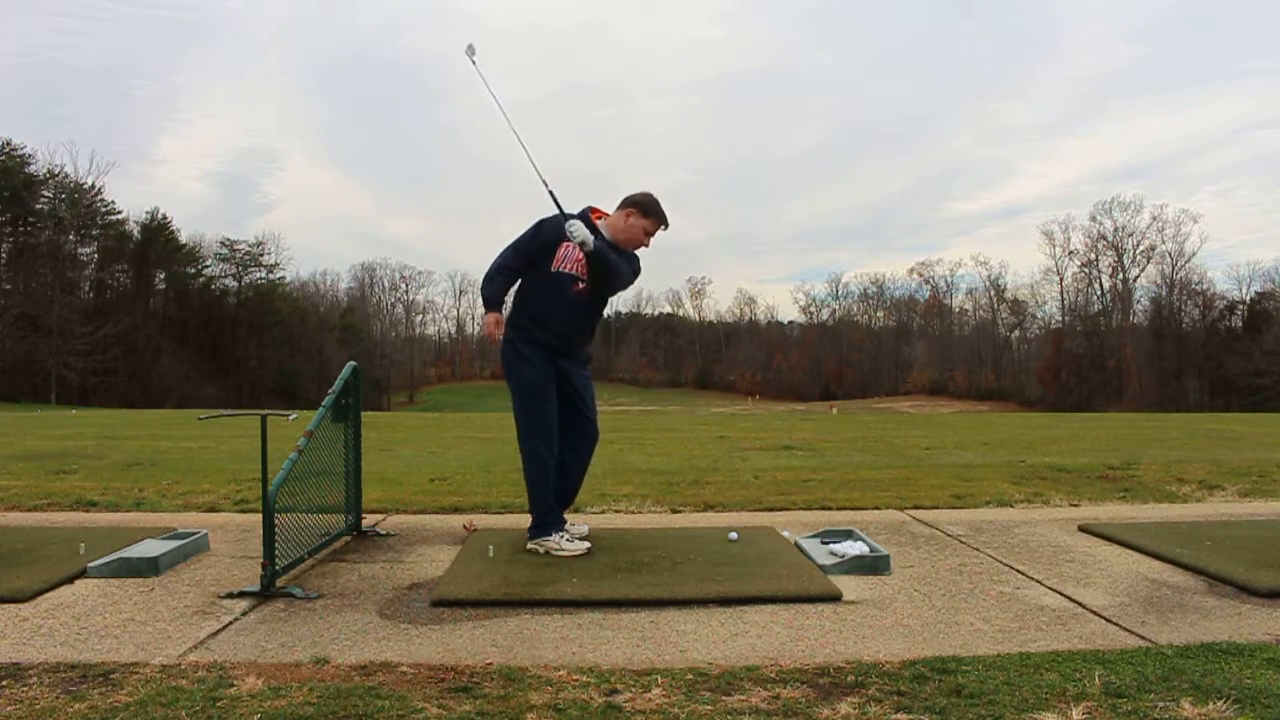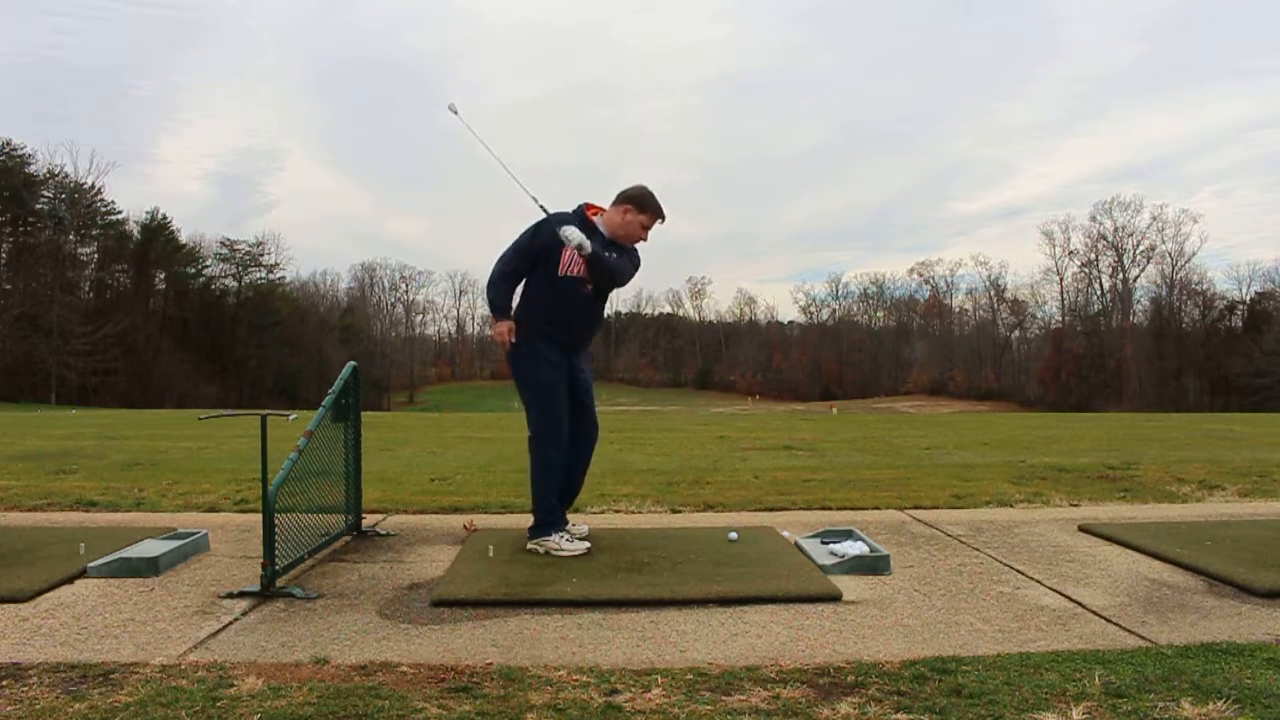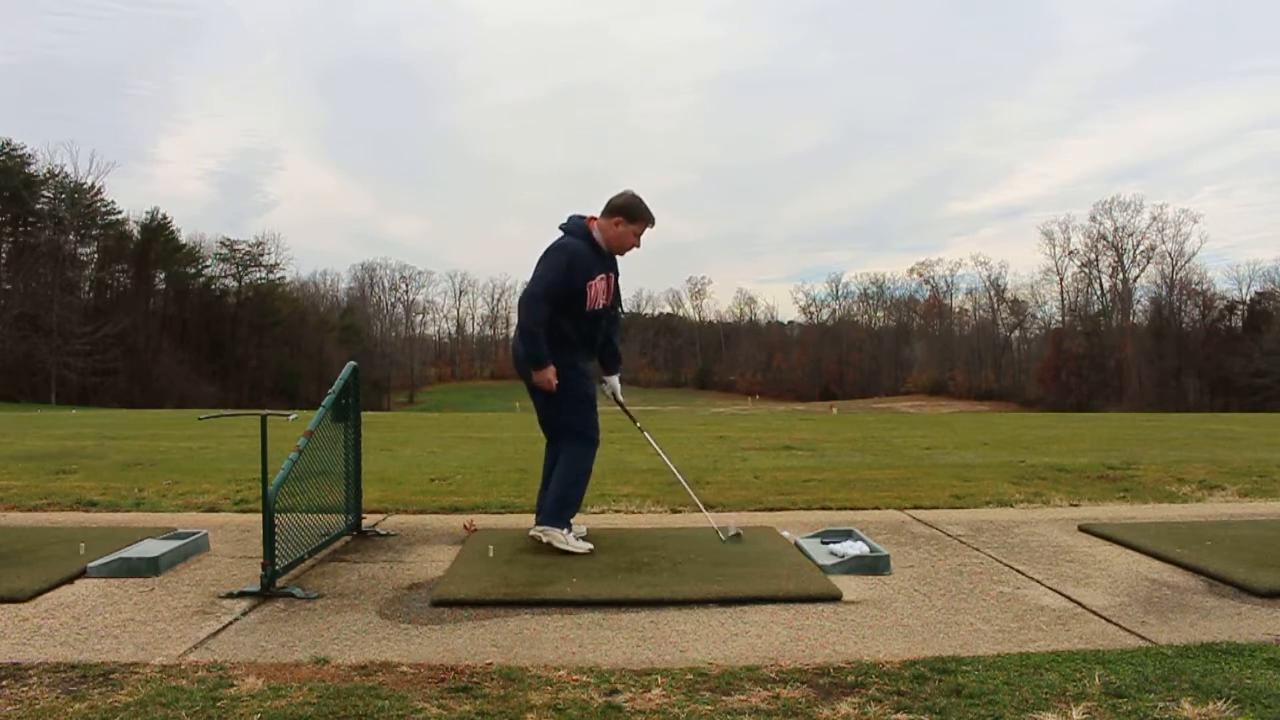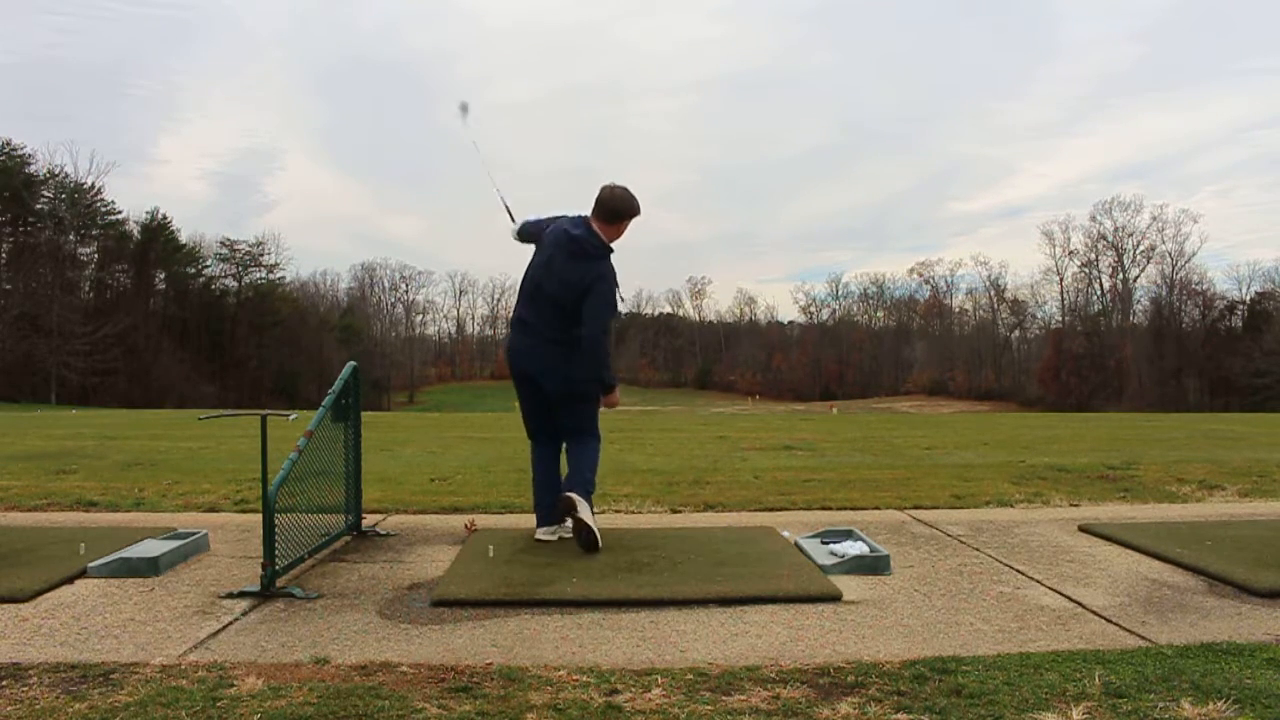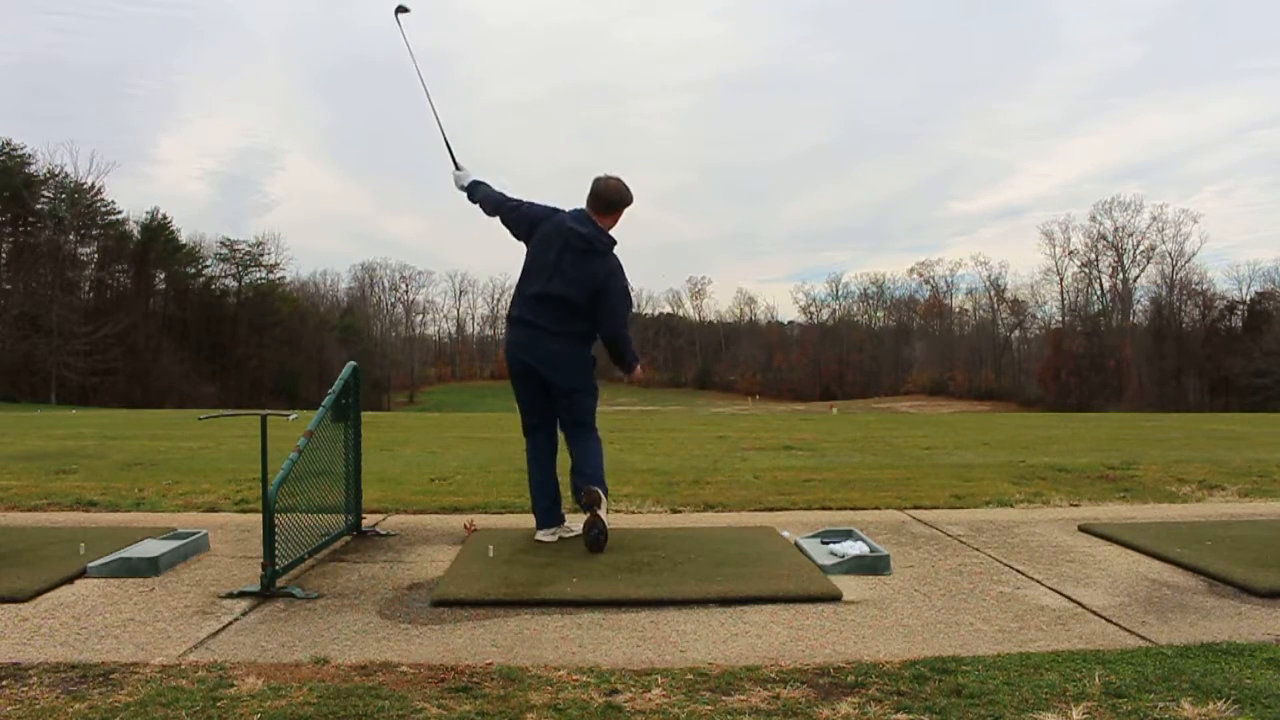
dt=0.3s
person 1, frame 1
left shoulder: (625, 261)
right shoulder: (557, 228)
left elbow: (611, 280)
right elbow: (507, 262)
left wrist: (592, 246)
right wrist: (493, 306)
left hip: (572, 356)
right hip: (528, 347)
left knee: (583, 434)
right knee: (540, 437)
left ankle: (553, 515)
right ankle: (544, 529)
person 1, frame 2
left shoulder: (626, 254)
right shoulder: (555, 227)
left elbow: (611, 275)
right elbow: (508, 265)
left wrist: (586, 246)
right wrist: (501, 314)
left hip: (573, 353)
right hip: (534, 347)
left knee: (583, 435)
right knee: (551, 434)
left ankle: (555, 517)
right ankle: (545, 530)
person 1, frame 3
left shoulder: (606, 259)
right shoulder: (571, 253)
left elbow: (608, 316)
right elbow: (531, 304)
left wrist: (611, 369)
right wrist: (541, 362)
left hip: (565, 359)
right hip: (549, 363)
left knee: (563, 436)
right knee: (581, 437)
left ankle: (551, 516)
right ankle: (553, 522)
person 1, frame 4
left shoulder: (558, 230)
right shoulder: (599, 271)
left elbow: (531, 229)
right elbow: (594, 335)
left wrist: (524, 230)
right wrist: (607, 385)
left hip: (521, 348)
right hip: (562, 359)
left knee: (543, 436)
right knee: (583, 436)
left ankle: (548, 519)
right ankle: (576, 495)
person 1, frame 5
left shoulder: (546, 223)
right shoulder: (606, 266)
left elbow: (501, 204)
right elbow: (613, 328)
left wrist: (470, 184)
right wrist: (629, 364)
left hip: (521, 344)
right hip: (566, 355)
left knee: (538, 433)
right knee: (582, 431)
left ankle: (548, 520)
right ankle: (593, 490)
